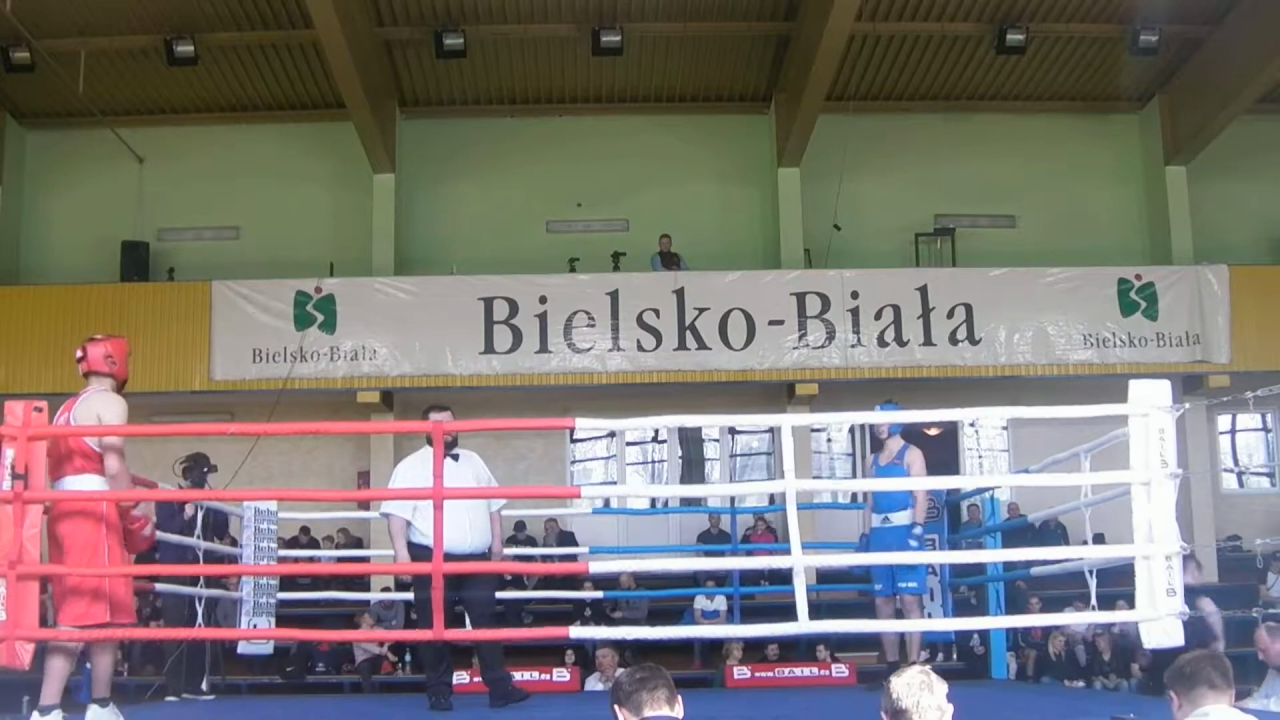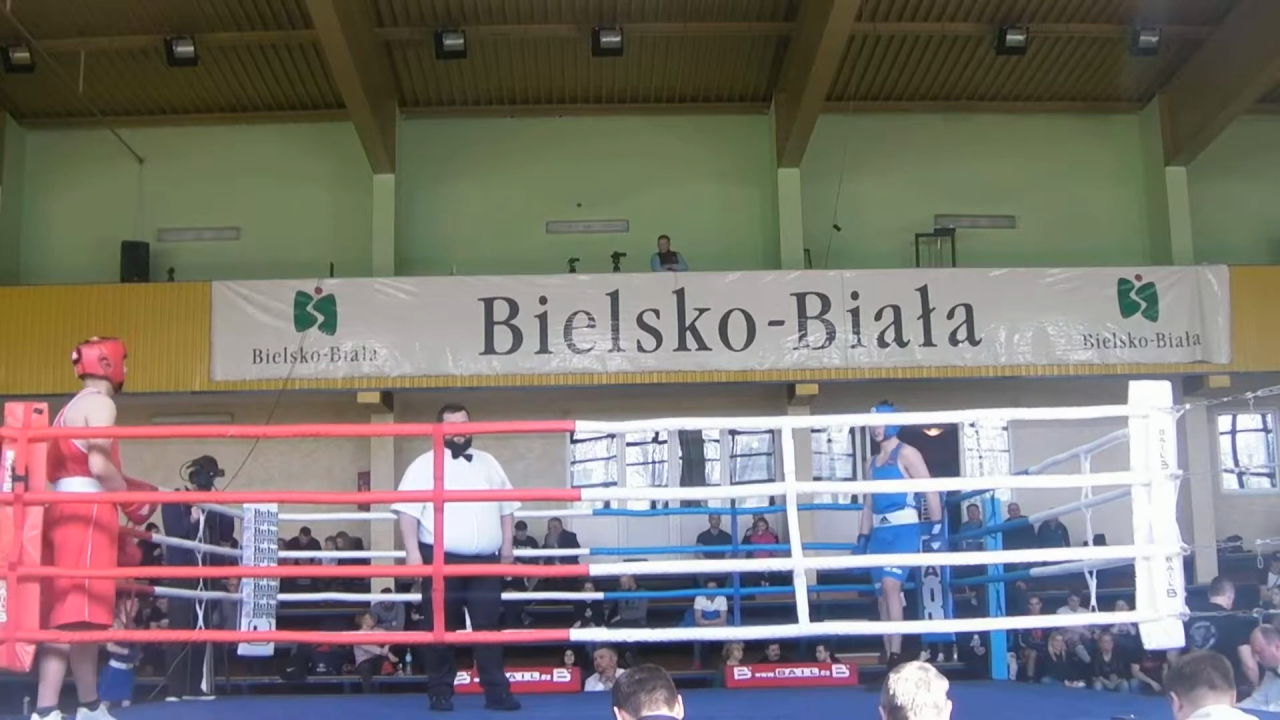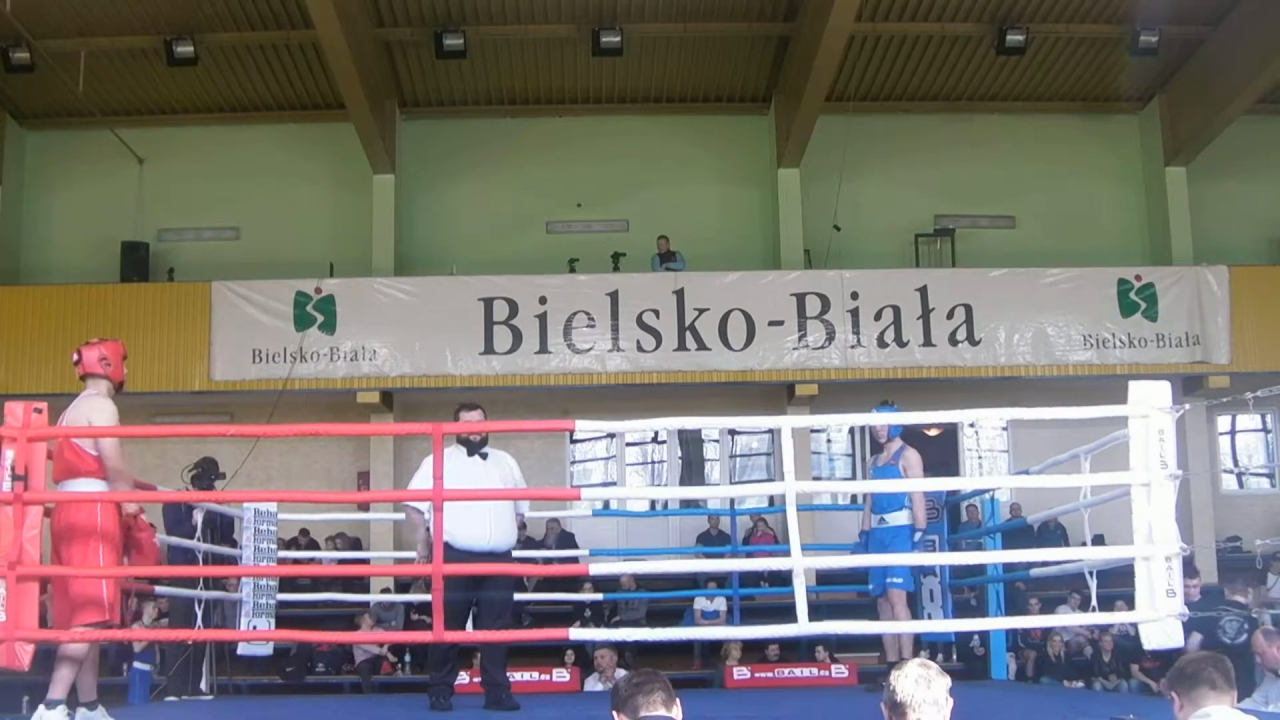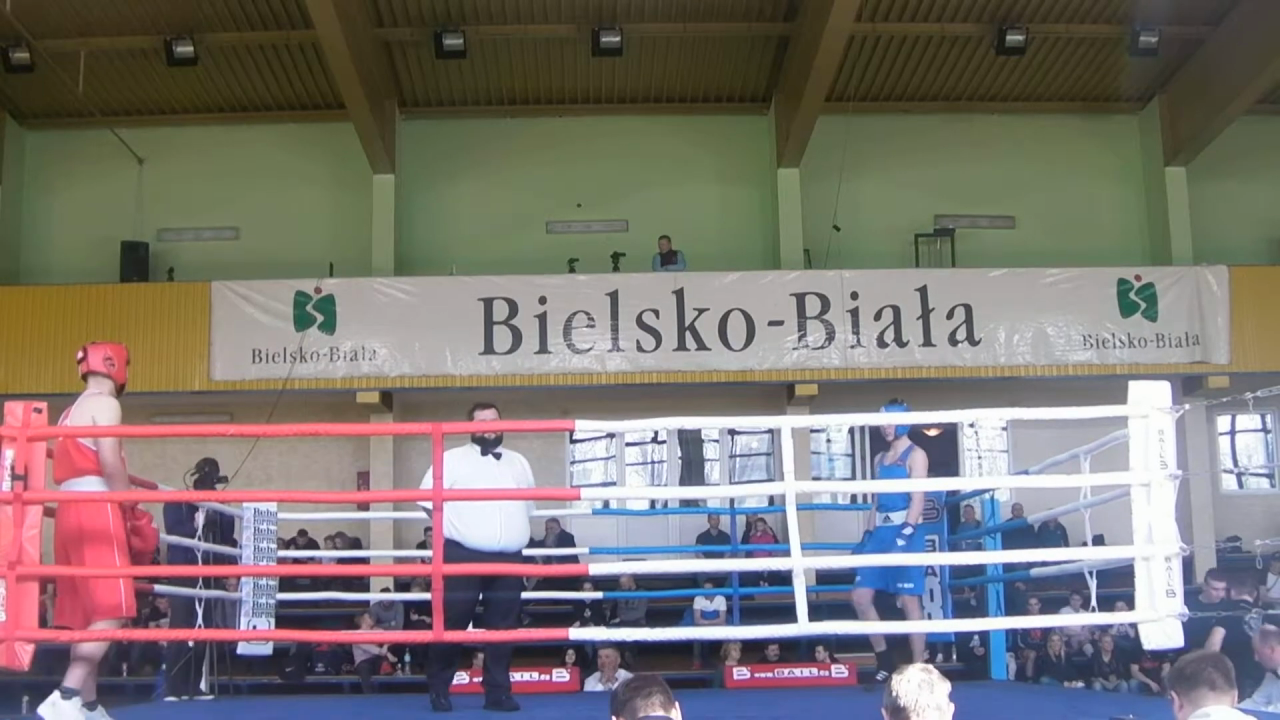
dt=0.3s
person 1, frame 1
left shoulder: (69, 407)
right shoulder: (110, 402)
left elbow: (77, 464)
right elbow: (113, 467)
right wrist: (135, 518)
left hip: (65, 509)
right hip: (93, 510)
left knee: (109, 612)
right knee: (79, 615)
person 1, frame 2
left shoulder: (71, 409)
right shoulder: (100, 403)
right elbow: (99, 466)
right wrist: (133, 502)
left hip: (65, 512)
right hip: (87, 512)
left knee: (88, 617)
right knee: (74, 615)
person 1, frame 3
left shoulder: (73, 411)
right shoulder: (102, 406)
right elbow: (115, 469)
right wrist: (133, 513)
left hip: (68, 512)
right hip: (92, 511)
left knee: (82, 614)
right knee: (93, 615)
person 1, frame 4
left shoulder: (72, 412)
right shoulder: (105, 404)
left elbow: (80, 468)
right elbow: (110, 465)
right wrist: (134, 512)
left hip: (70, 512)
right hip: (97, 511)
left knee: (87, 615)
right knee: (110, 611)
person 2, frame 1
left shoulder: (473, 461)
right shoulder: (411, 465)
left elbow: (492, 502)
right elbow: (396, 511)
left wrist: (496, 540)
right wrist: (401, 551)
left hip: (476, 558)
right hip: (432, 558)
left knee: (486, 621)
right knee: (435, 627)
left ankle: (501, 687)
right ankle: (439, 691)
person 2, frame 2
left shoulder: (488, 462)
right shoulder: (424, 465)
left elbow: (506, 505)
right elbow: (407, 510)
left wrist: (507, 544)
right wrist: (413, 551)
left hip: (485, 560)
right hip: (442, 559)
left knee: (489, 625)
right knee: (441, 628)
left ankle: (497, 691)
right ankle: (440, 692)
person 2, frame 3
left shoulder: (505, 461)
right shoulder: (440, 461)
left elbow: (520, 504)
right elbow: (415, 503)
left wrist: (511, 535)
right wrist: (424, 539)
left hip: (499, 558)
right hip: (454, 556)
left knee: (497, 626)
right knee: (448, 626)
left ankle: (497, 691)
right ankle: (440, 690)
person 2, frame 4
left shoulder: (519, 463)
right shoulder: (452, 459)
left elbow: (529, 505)
right elbow: (429, 499)
left wrist: (510, 532)
right wrist: (454, 529)
left hip: (508, 559)
right hip: (462, 555)
left knee: (503, 626)
right knee: (451, 623)
left ankle: (498, 691)
right ankle: (438, 687)
person 3, frame 1
left shoulder: (911, 454)
right shoulder: (872, 460)
left elbow: (920, 497)
left wrist: (915, 536)
right wrist: (865, 540)
left hip: (904, 530)
right hip: (879, 533)
left knee: (909, 600)
right knee: (883, 601)
right ankle: (893, 668)
person 3, frame 2
left shoulder: (906, 453)
right shoulder: (872, 462)
left elbow: (930, 491)
left wrist: (936, 531)
right wrist: (862, 541)
left hip: (904, 528)
right hip: (879, 533)
left knee: (890, 586)
right knee: (883, 600)
left ankle: (895, 657)
right ankle: (891, 665)
person 3, frame 3
left shoulder: (908, 455)
right shoulder: (874, 461)
left elbow: (918, 499)
left wrist: (918, 540)
right wrist: (863, 538)
left hip: (901, 531)
right hip: (878, 534)
left knee: (897, 596)
right knee: (883, 603)
right ankle: (893, 668)
person 3, frame 4
left shoulder: (915, 455)
right shoulder: (880, 459)
left elbow: (918, 499)
left wrist: (904, 536)
right wrist: (868, 535)
left hip: (904, 533)
right hip: (881, 533)
left knee: (909, 601)
right knee: (861, 597)
right ankle: (884, 660)
person 4, frame 1
right shoulder: (167, 498)
left elbow: (222, 532)
right elbow: (165, 529)
left wrist: (214, 505)
right wrist: (185, 516)
right hip: (175, 571)
right knee: (175, 628)
left ankle: (194, 684)
right ankle: (173, 687)
person 4, frame 2
right shoulder: (174, 501)
left elbow: (227, 534)
right elbow: (172, 532)
left wrist: (219, 509)
right wrist: (192, 519)
left knee: (201, 629)
right knee: (179, 629)
left ankle: (194, 686)
right ankle: (175, 688)
person 4, frame 3
right shoulder: (175, 502)
left elbow: (227, 536)
right elbow: (172, 533)
left wrist: (220, 510)
right wrist: (192, 523)
left knee: (202, 630)
right knee: (179, 629)
left ankle: (193, 686)
right ankle: (174, 687)
person 4, frame 4
right shoulder: (176, 503)
left elbow: (228, 537)
right elbow: (172, 533)
left wrist: (219, 514)
right wrist: (194, 525)
right knee: (180, 629)
left ankle: (194, 686)
right ankle: (174, 687)
